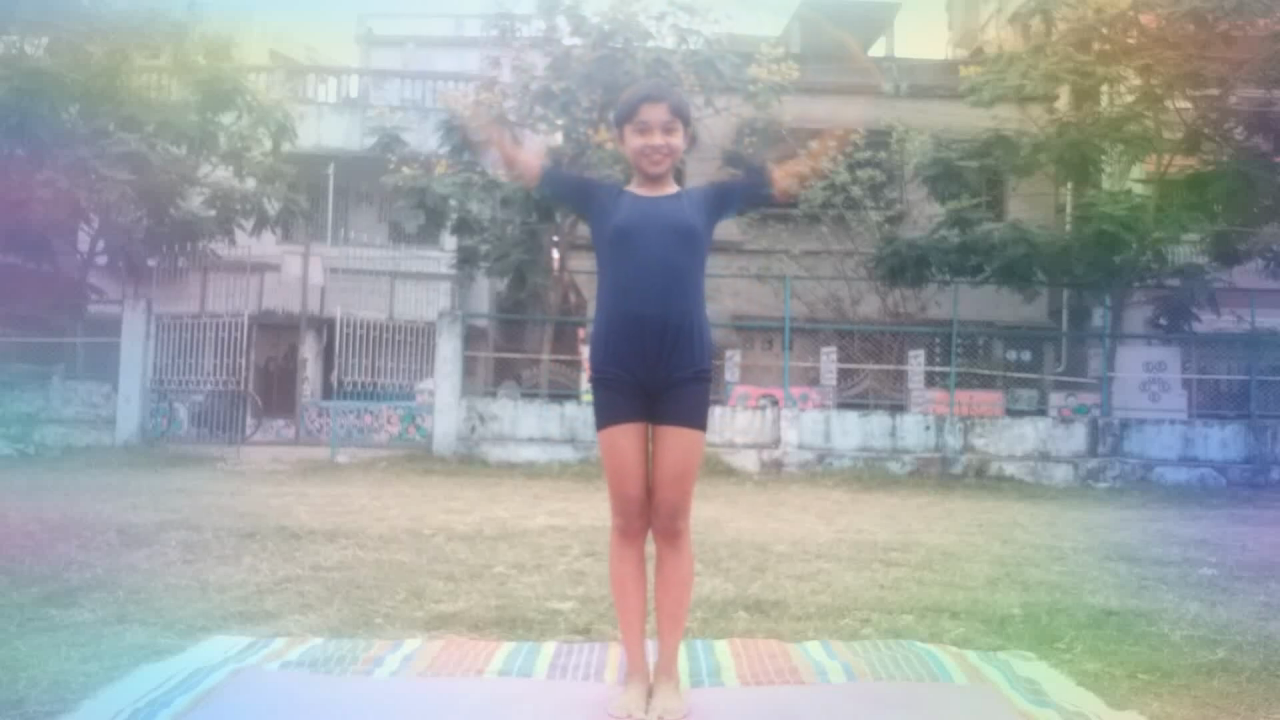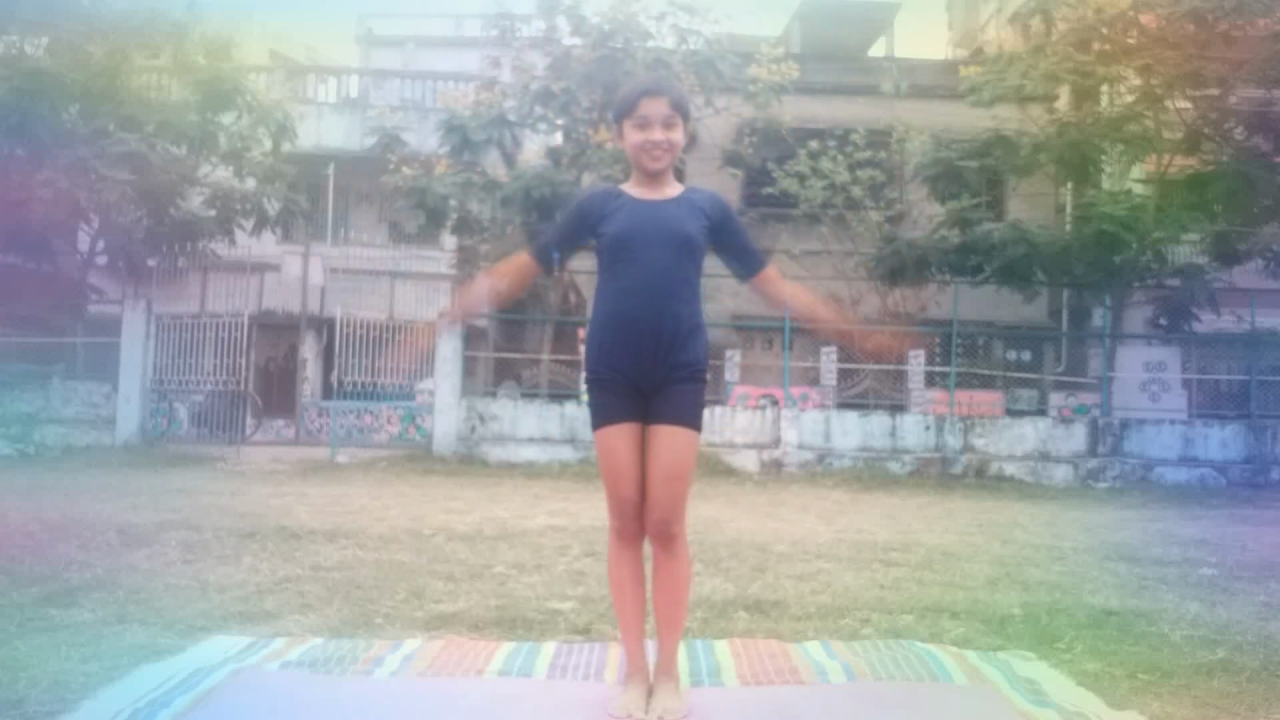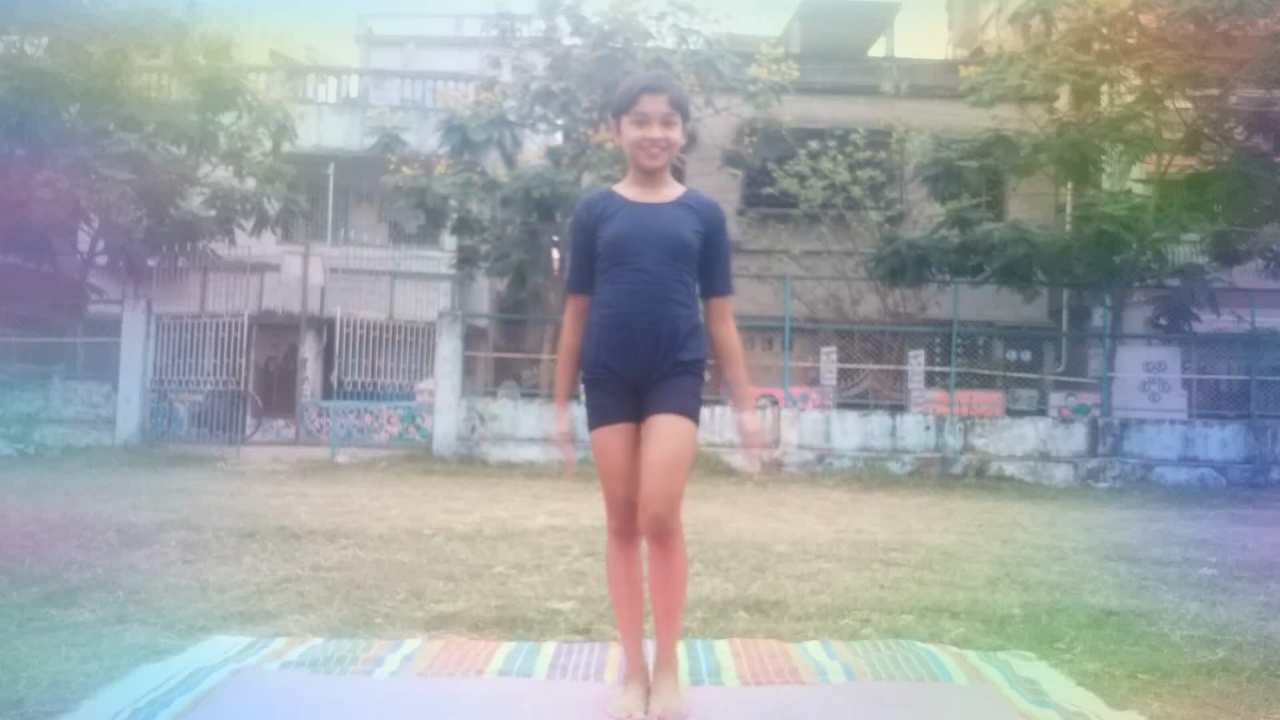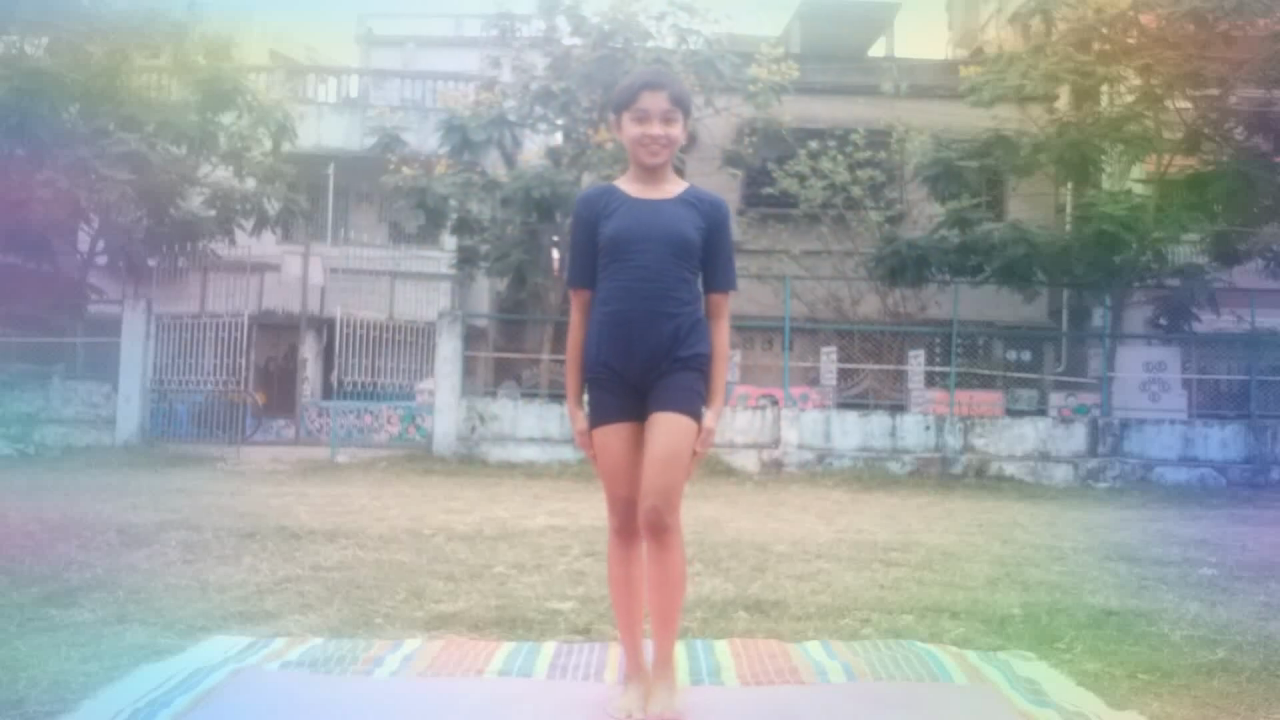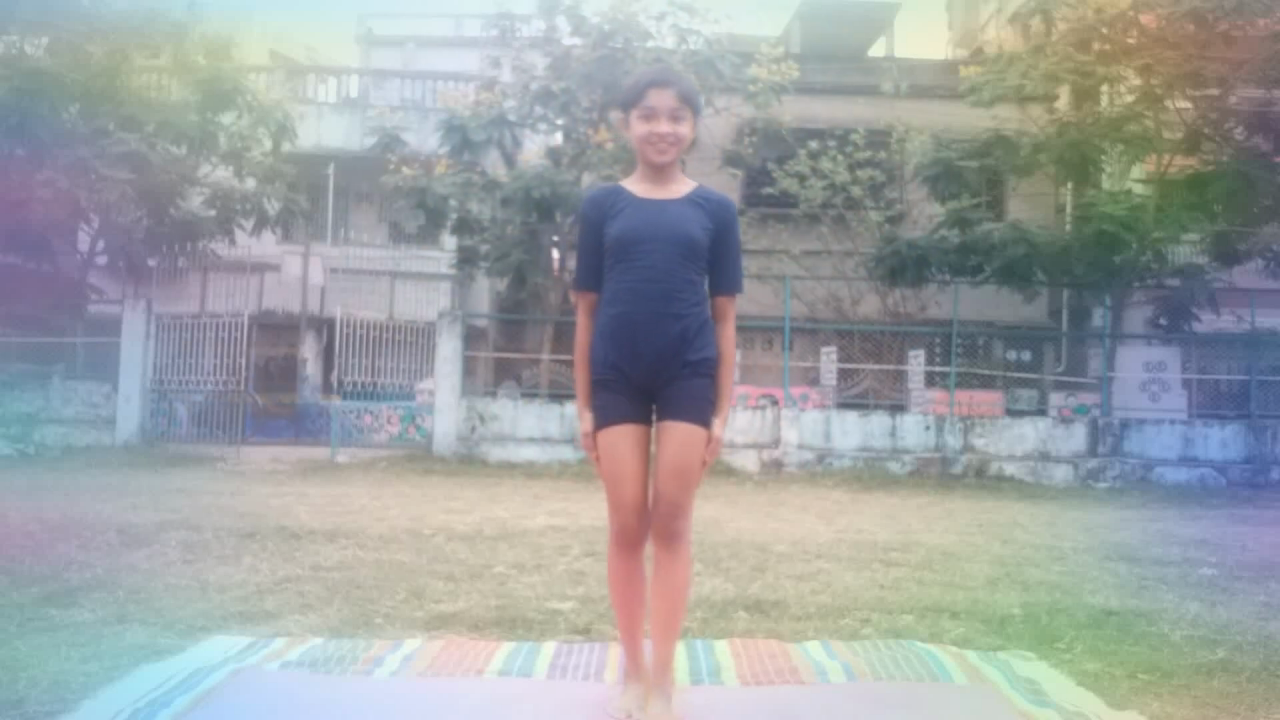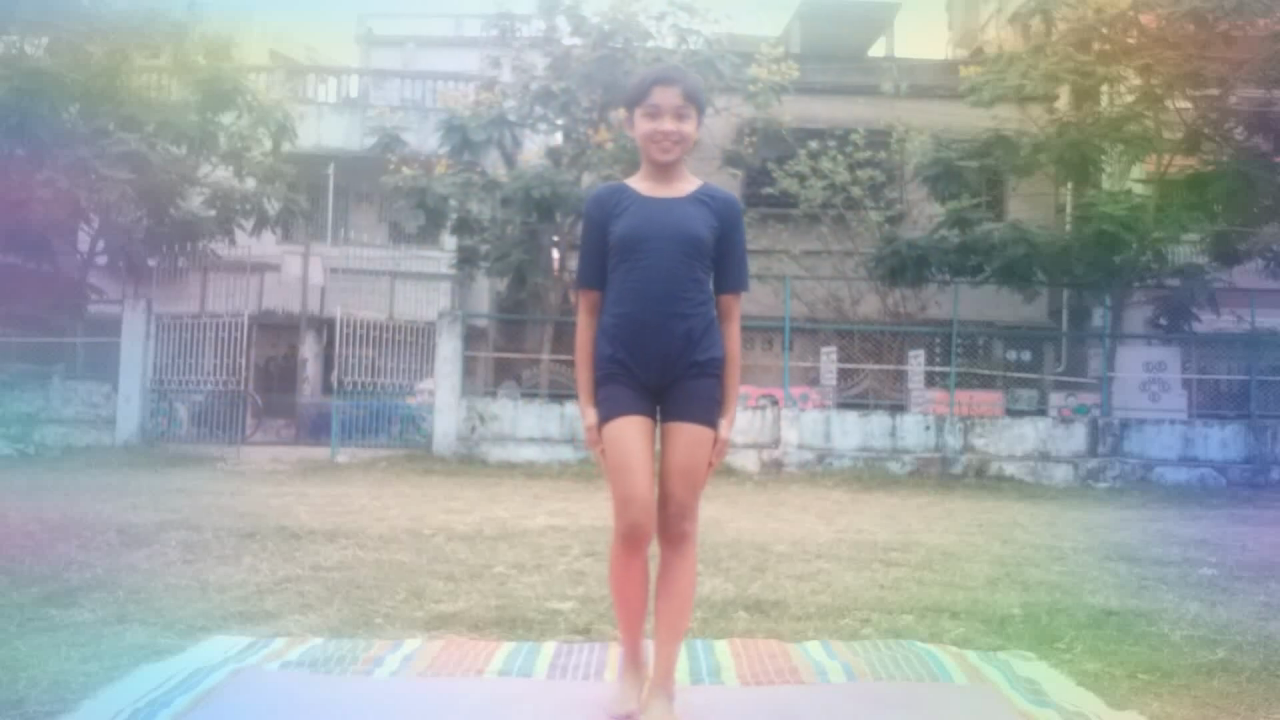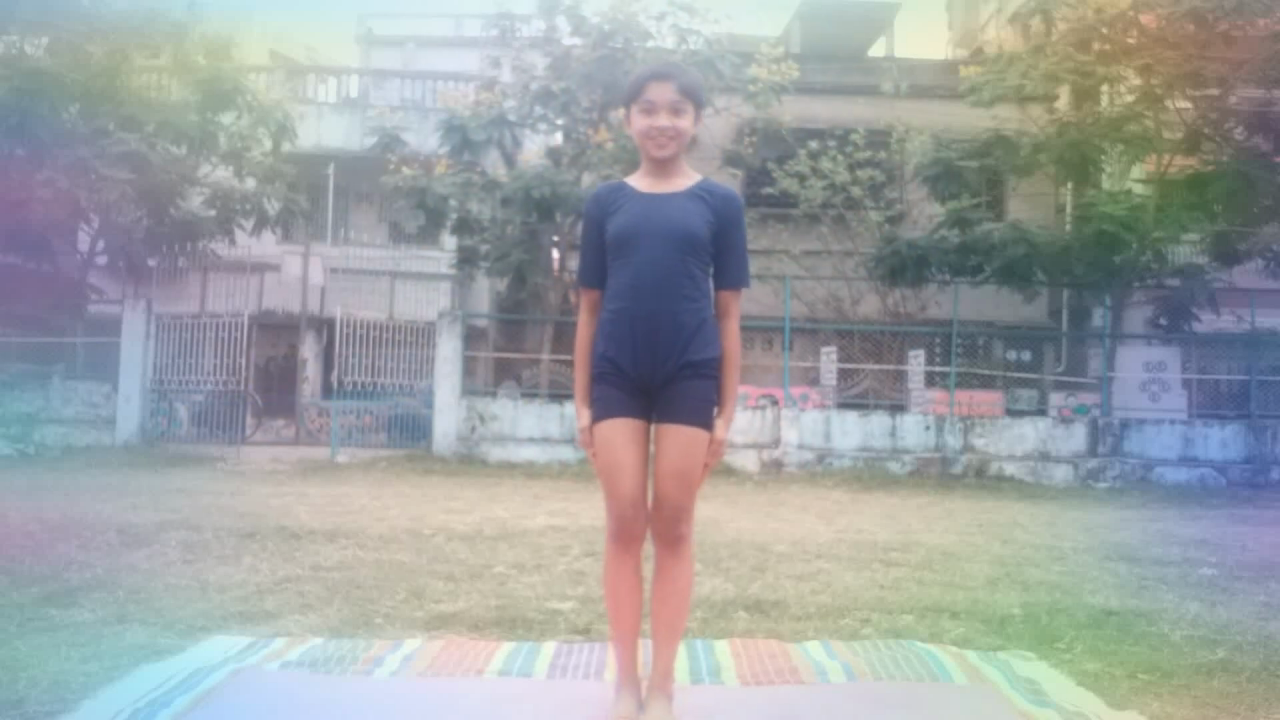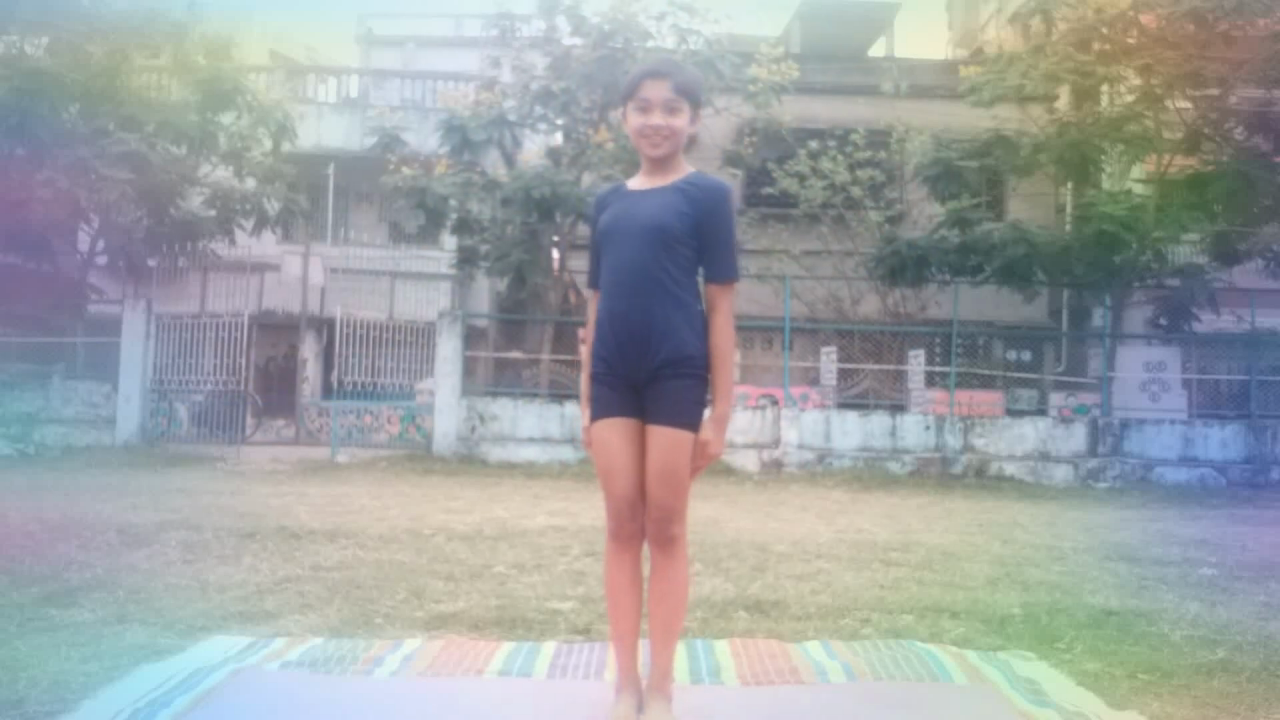
dt=0.2s
person 1, frame 1
left shoulder: (705, 201)
right shoulder: (600, 199)
left elbow: (785, 179)
right elbow: (527, 164)
left wrist: (837, 134)
left hip: (685, 374)
right hip: (616, 374)
left knee: (671, 522)
right knee: (628, 521)
person 1, frame 2
left shoulder: (707, 208)
right shoulder: (598, 205)
left elbow: (768, 280)
right elbow: (527, 265)
left wrist: (842, 324)
right wrist: (453, 311)
left hip: (680, 375)
right hip: (612, 375)
left knee: (667, 525)
right knee: (625, 523)
person 1, frame 3
left shoulder: (703, 213)
right shoulder: (594, 209)
left elbow: (720, 315)
right elbow: (575, 311)
left wrist: (744, 406)
right wrist: (561, 405)
left hip: (675, 373)
right hip: (609, 377)
left knee: (661, 519)
right knee: (622, 523)
person 1, frame 4
left shoulder: (707, 209)
right shoulder: (595, 205)
left elbow: (718, 311)
right elbow: (581, 307)
left wrist: (715, 402)
right wrist: (573, 400)
left hip: (679, 370)
right hip: (612, 376)
left knee: (659, 515)
right knee: (622, 525)
person 1, frame 5
left shoulder: (715, 210)
right shoulder: (602, 205)
left elbow: (724, 315)
right elbow: (587, 310)
left wrist: (723, 410)
right wrist: (584, 404)
left hip: (687, 376)
right hip: (618, 379)
left knee: (670, 526)
right knee: (626, 529)
person 1, frame 6
left shoulder: (721, 207)
right shoulder: (606, 203)
left elbow: (730, 315)
right elbow: (589, 309)
left wrist: (729, 409)
right wrist: (587, 401)
left hip: (694, 377)
right hip: (623, 375)
left knee: (678, 528)
right knee: (634, 523)
right ankle: (631, 665)
person 1, frame 7
left shoulder: (719, 202)
right shoulder: (606, 201)
left elbow: (728, 312)
right elbow: (590, 307)
left wrist: (727, 410)
right wrist: (581, 400)
left hip: (689, 376)
right hip: (617, 376)
left knee: (673, 529)
right knee: (624, 526)
person 1, frame 8
left shoulder: (707, 194)
right shoulder: (608, 203)
left elbow: (720, 307)
left wrist: (720, 410)
right wrist: (585, 399)
left hip: (677, 373)
right hip: (612, 376)
left knee: (666, 528)
right knee: (622, 527)
